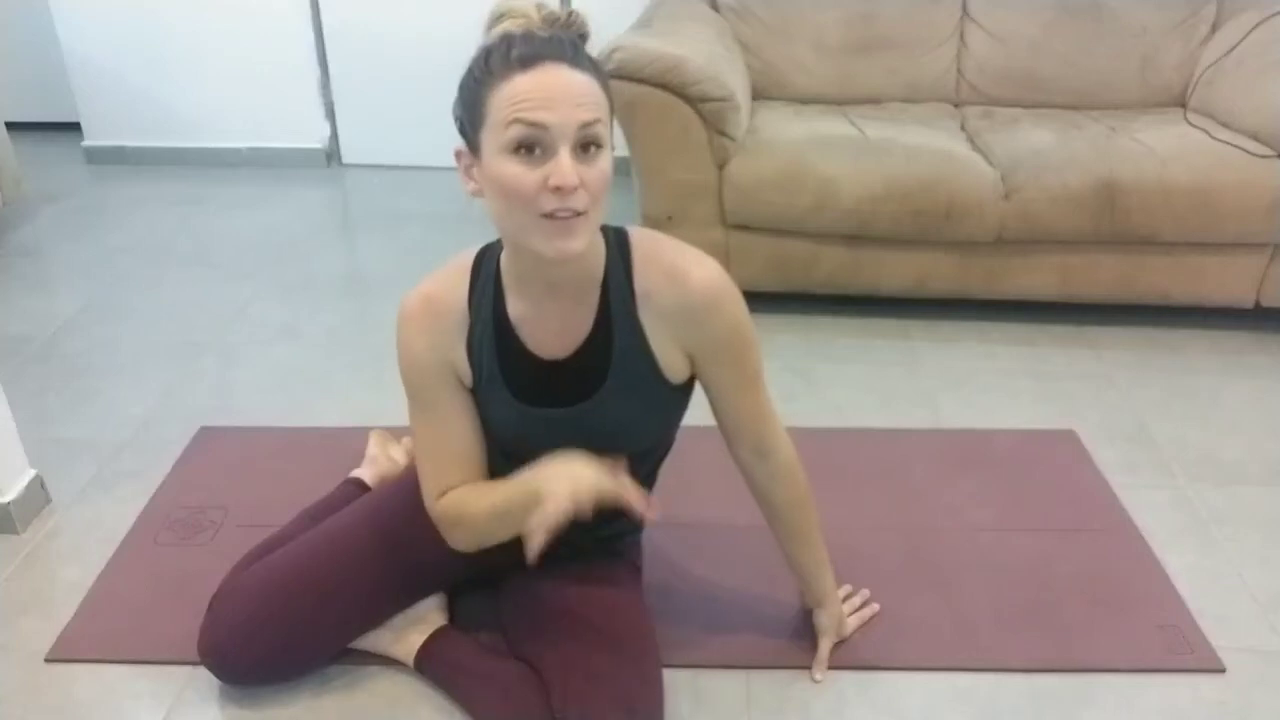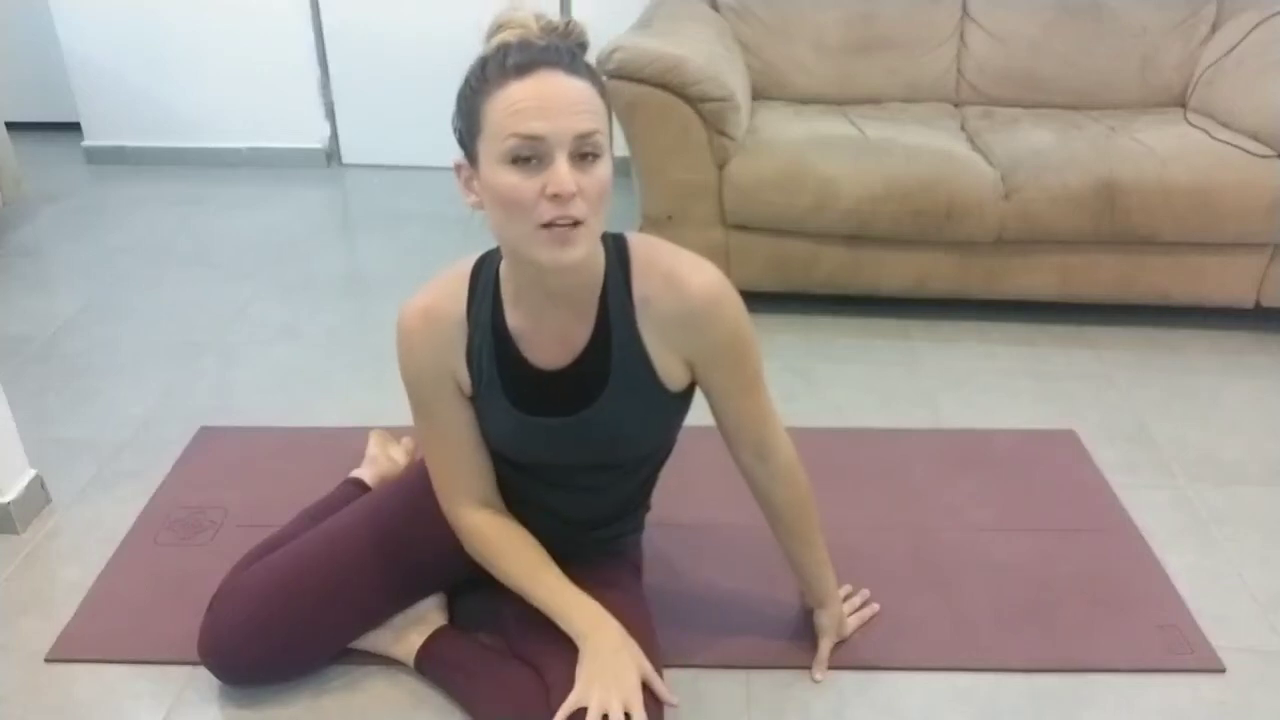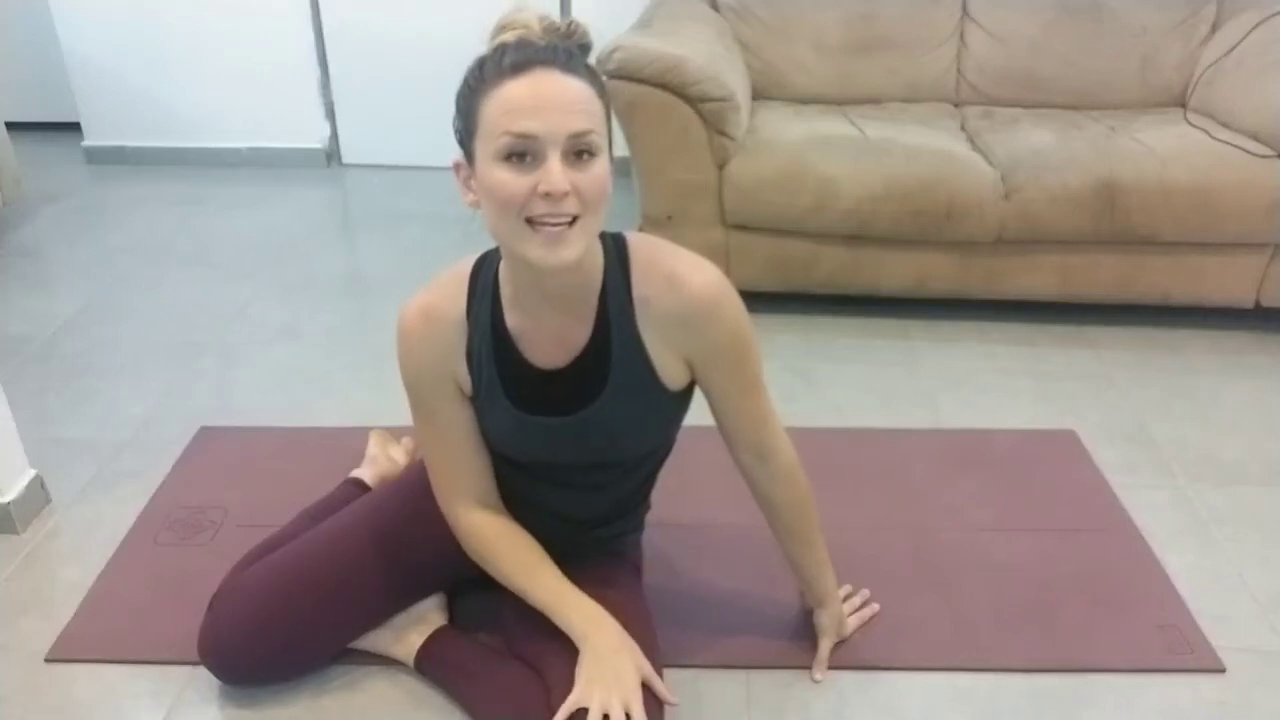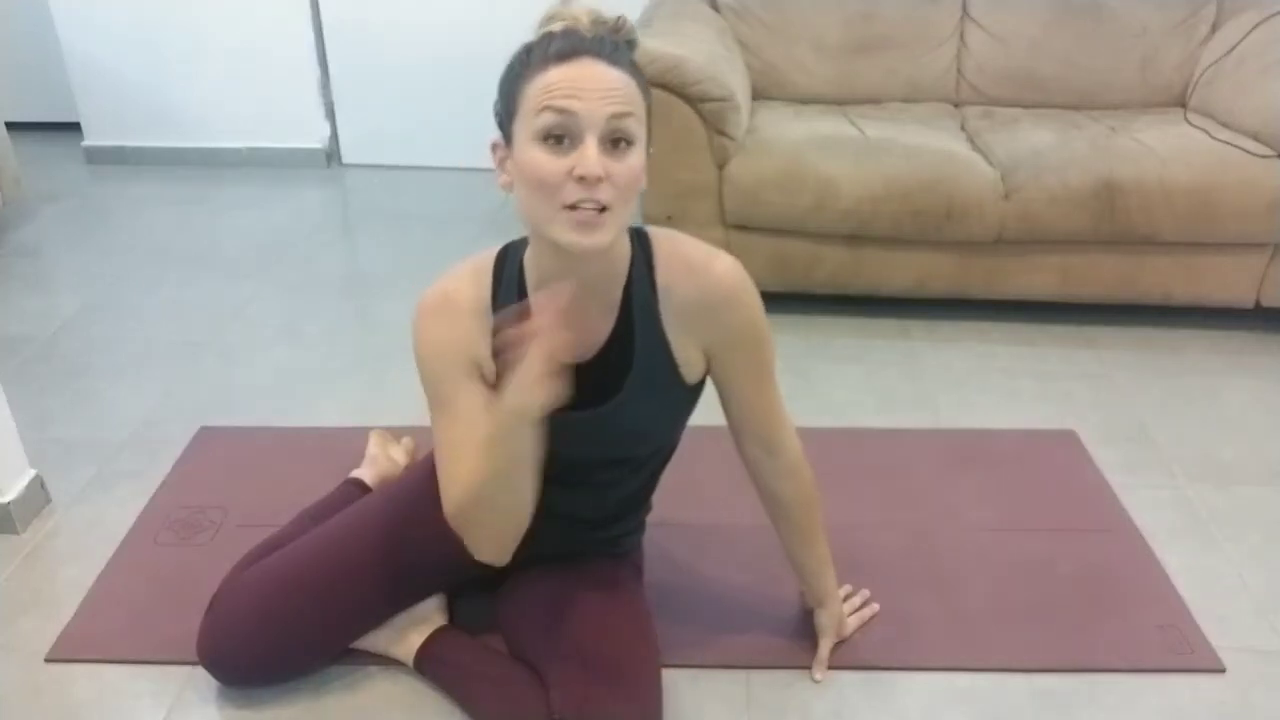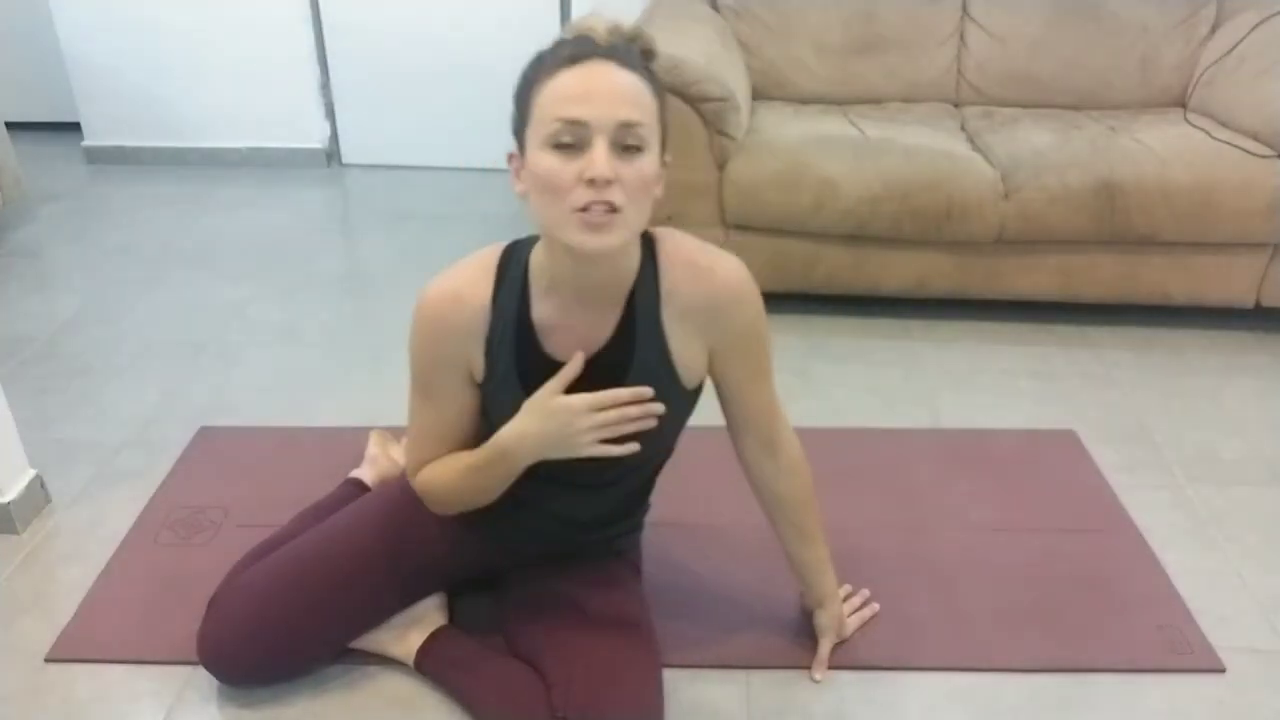
dt=1s
person 1, frame 1
left shoulder: (686, 290)
right shoulder: (437, 314)
left elbow: (763, 452)
right elbow: (459, 518)
left wrist: (821, 595)
right wrist: (545, 478)
left hip: (590, 557)
right hip: (484, 513)
right knee: (232, 638)
left ankle: (421, 639)
right ankle: (385, 476)
person 1, frame 2
left shoulder: (687, 297)
right shoulder: (435, 324)
left elbow: (766, 456)
right elbow: (475, 510)
left wrist: (821, 594)
right wrist: (593, 631)
left hip: (592, 552)
right hip: (480, 516)
right knee: (232, 638)
left ankle: (421, 637)
right ankle: (381, 475)
person 1, frame 3
left shoulder: (686, 296)
right shoulder: (436, 324)
left elbow: (765, 455)
right elbow: (474, 508)
left wrist: (820, 594)
right wrist: (591, 630)
left hip: (591, 553)
right hip: (478, 519)
right knee: (231, 640)
left ankle: (422, 638)
right ankle: (383, 477)
person 1, frame 4
left shoulder: (707, 286)
right shoulder: (456, 309)
left elbow: (772, 449)
right elbow: (486, 536)
left wrist: (821, 595)
right wrist: (520, 410)
left hip: (589, 555)
right hip: (482, 517)
right knee: (230, 642)
left ankle: (422, 638)
right ankle: (390, 476)
person 1, frame 5
left shoulder: (711, 289)
right shoulder: (458, 304)
left elbow: (768, 448)
right elbow: (435, 487)
left wrist: (820, 593)
right wrist: (522, 442)
left hip: (587, 554)
right hip: (468, 509)
right knee: (230, 642)
left ankle: (421, 638)
right ankle: (376, 477)
